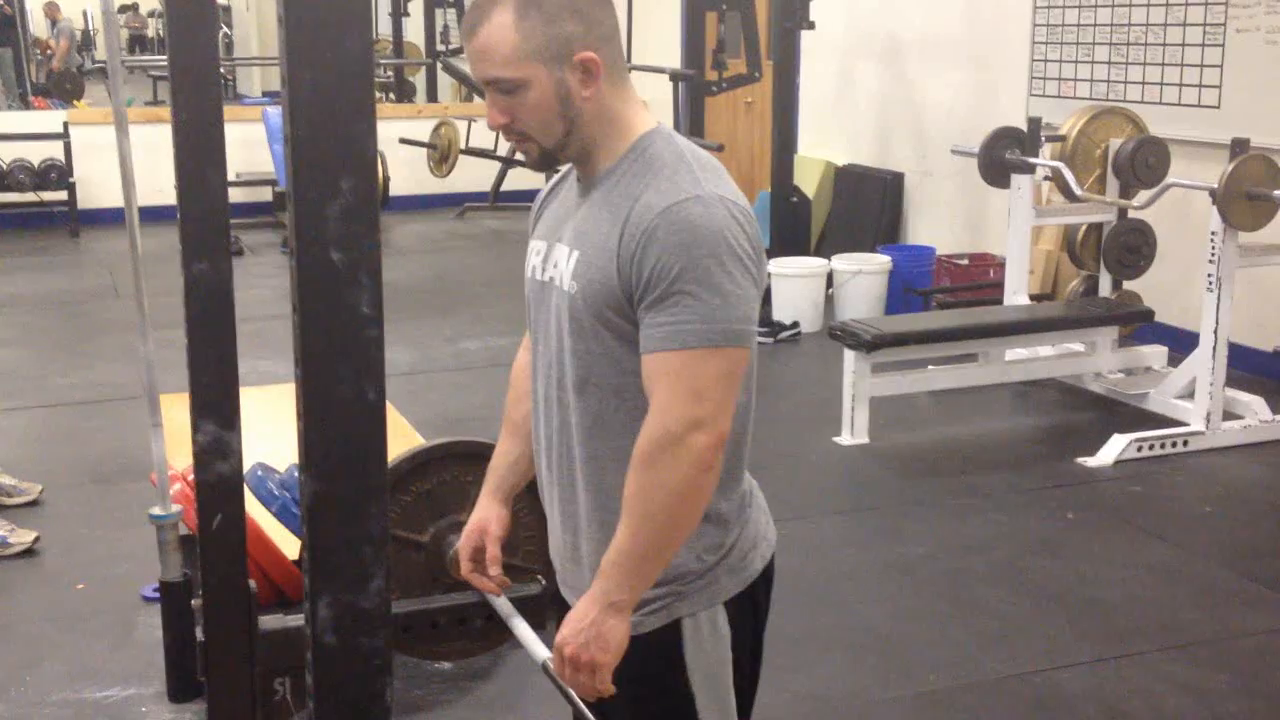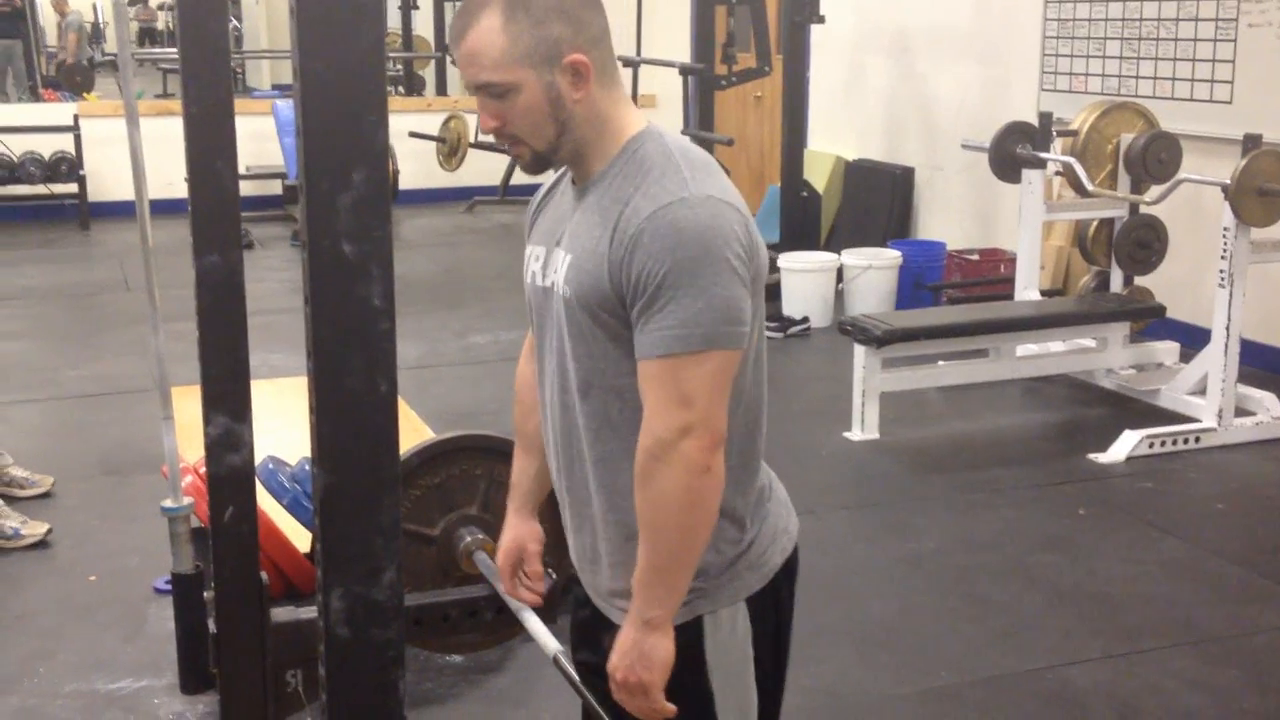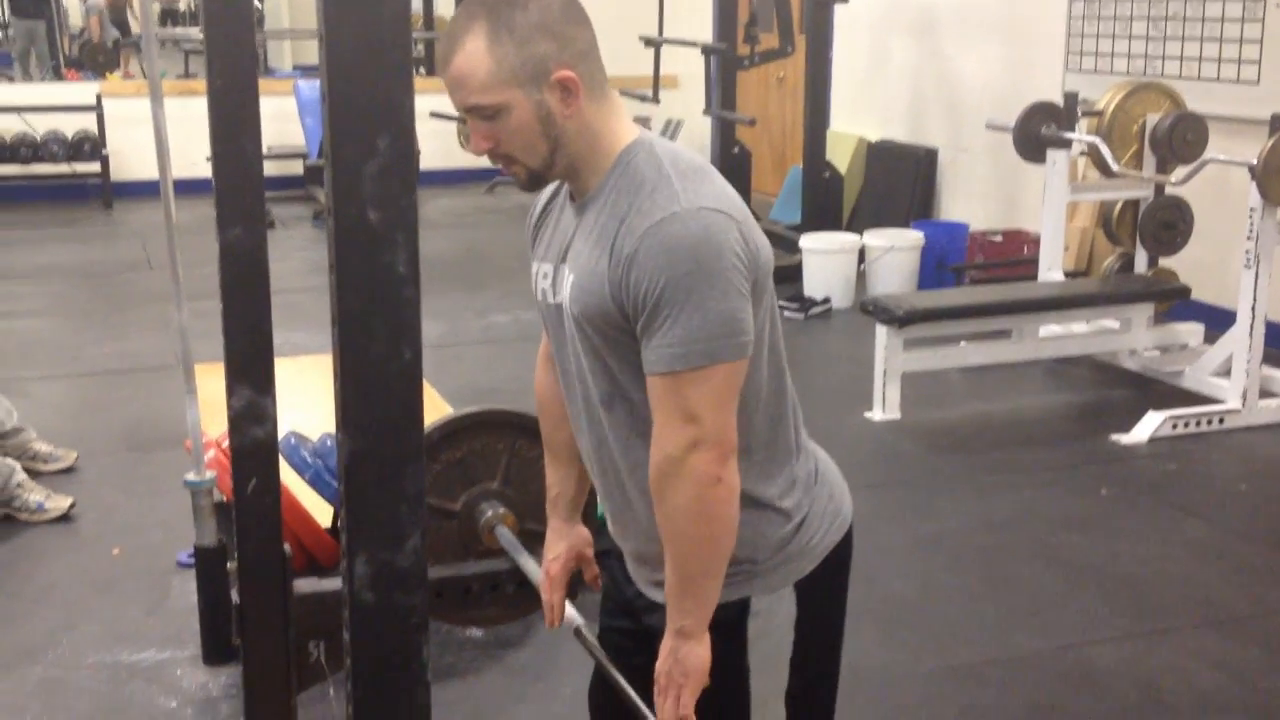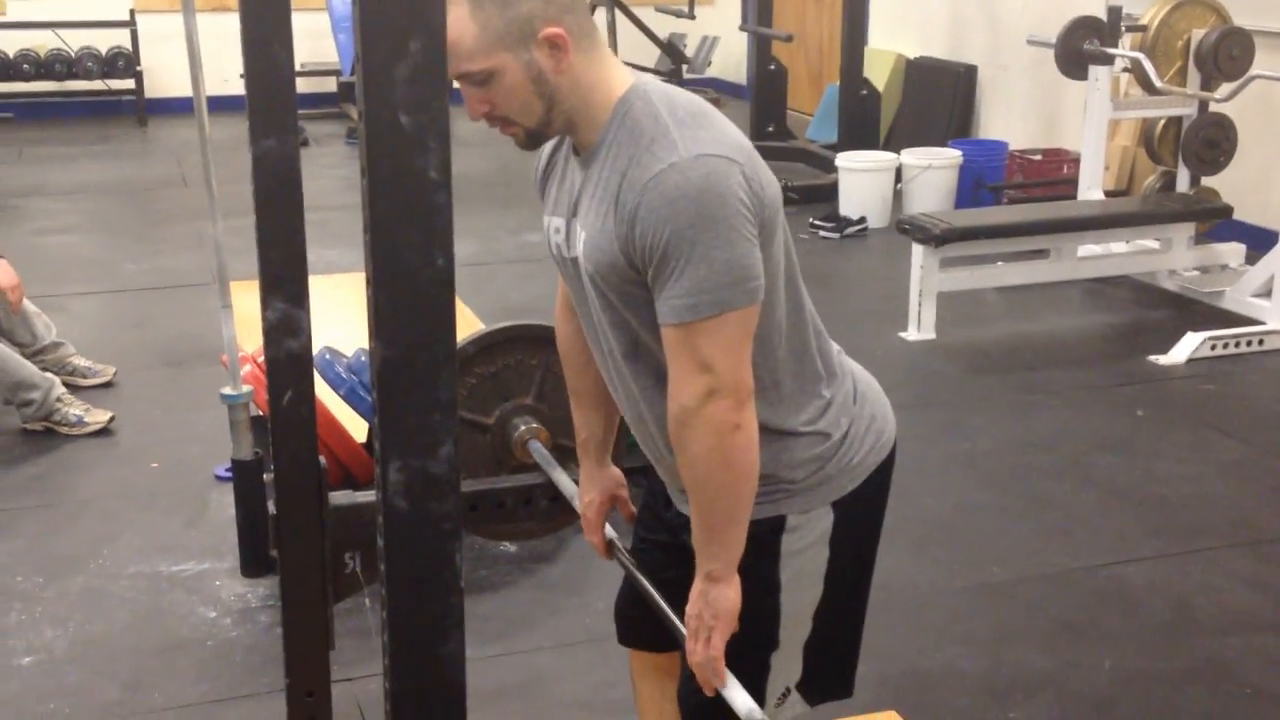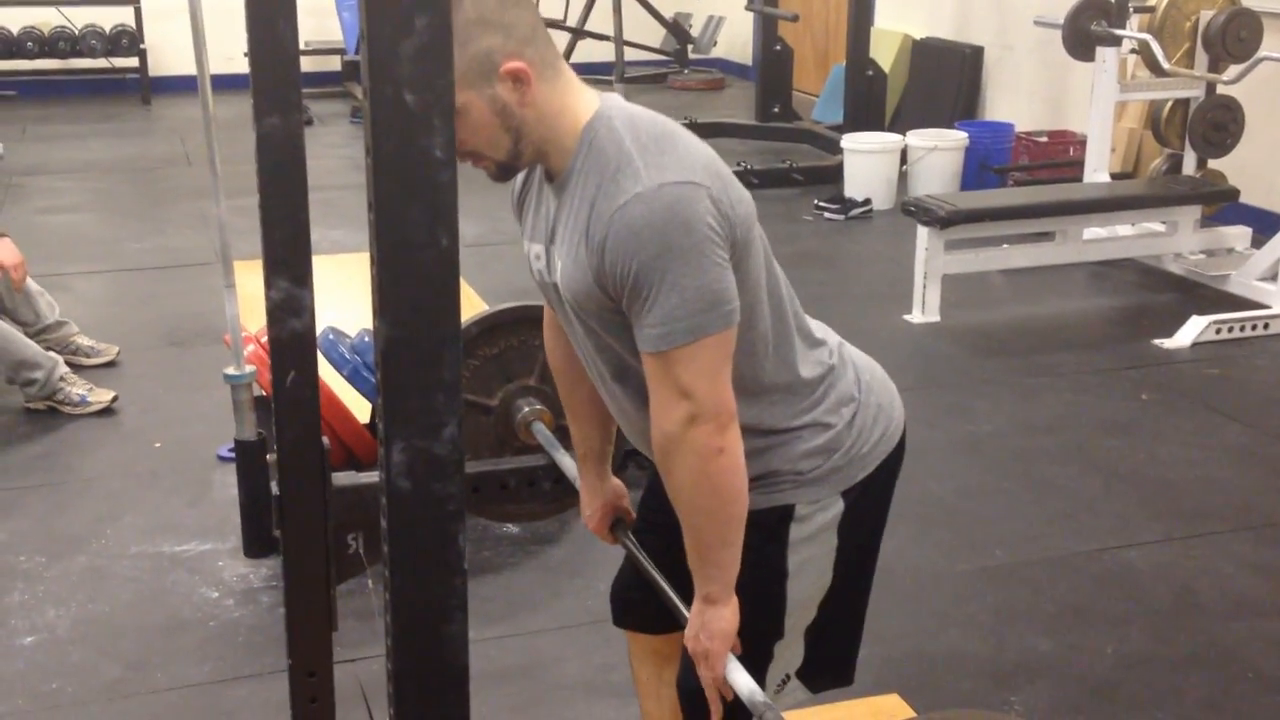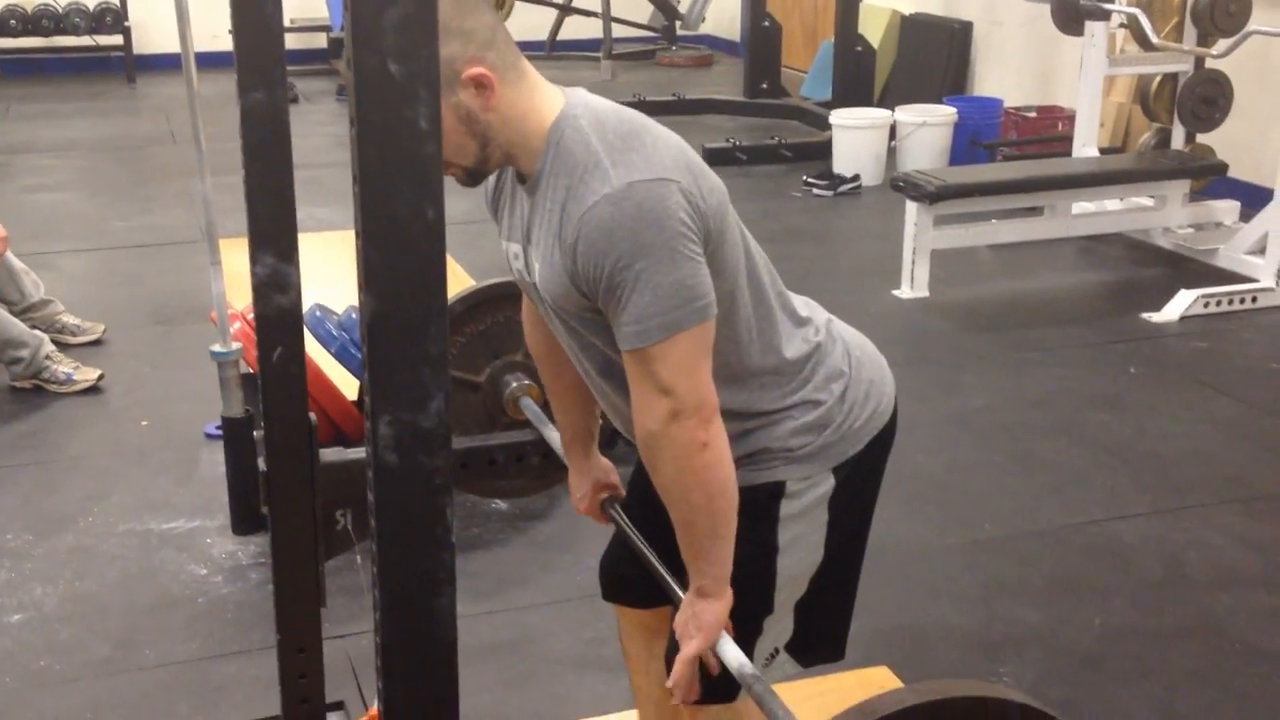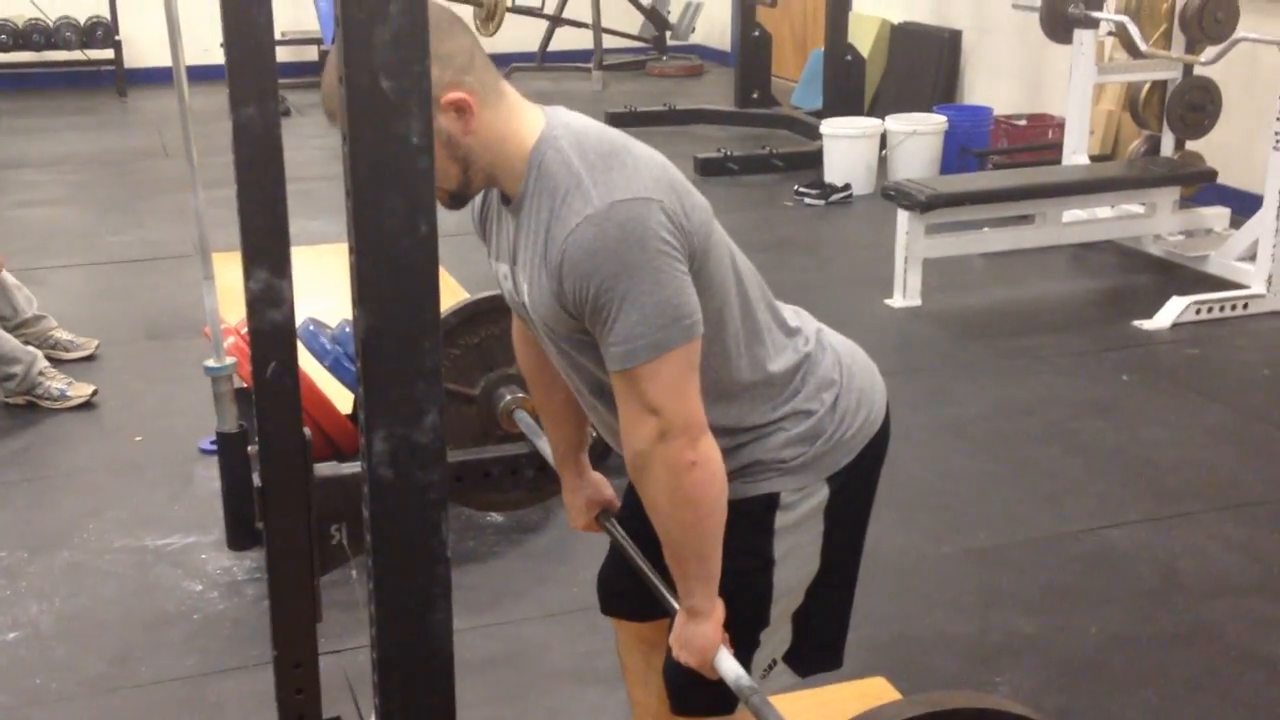
dt=0.5s
person 1, frame 1
left shoulder: (686, 214)
right shoulder: (565, 191)
left elbow: (690, 432)
left wrist: (612, 602)
right wrist: (496, 493)
left hip: (676, 587)
right hip: (593, 562)
person 1, frame 2
left shoulder: (680, 216)
right shoulder: (561, 193)
left elbow: (687, 439)
left wrist: (653, 620)
right wrist: (522, 509)
left hip: (705, 581)
person 1, frame 3
left shoulder: (679, 227)
right shoulder: (557, 202)
left elbow: (698, 451)
right elbow: (560, 365)
left wrist: (690, 629)
right wrist: (562, 518)
left hip: (758, 561)
person 1, frame 4
left shoulder: (683, 174)
right shoulder: (564, 148)
left elbow: (717, 400)
right elbow: (581, 311)
left wrist: (719, 574)
right wrist: (594, 463)
left hip: (806, 470)
right hip: (695, 462)
right knee: (650, 633)
person 1, frame 5
left shoulder: (652, 201)
right shoulder: (543, 164)
left elbow: (698, 424)
right elbow: (570, 328)
left wrist: (715, 596)
right wrist: (594, 473)
left hip: (816, 456)
right hip: (729, 447)
right knee: (648, 617)
person 1, frame 6
left shoulder: (622, 198)
right shoulder: (519, 160)
left elbow: (679, 418)
right elbow: (551, 319)
left wrist: (711, 594)
right wrist: (582, 460)
left hip: (804, 432)
right hip: (730, 422)
right knee: (640, 590)
person 1, frame 7
left shoulder: (603, 219)
right shoulder: (505, 179)
left elbow: (669, 437)
right elbow: (539, 335)
left wrist: (701, 604)
right wrist: (574, 472)
left hip: (801, 440)
right hip: (727, 430)
right knee: (636, 607)
